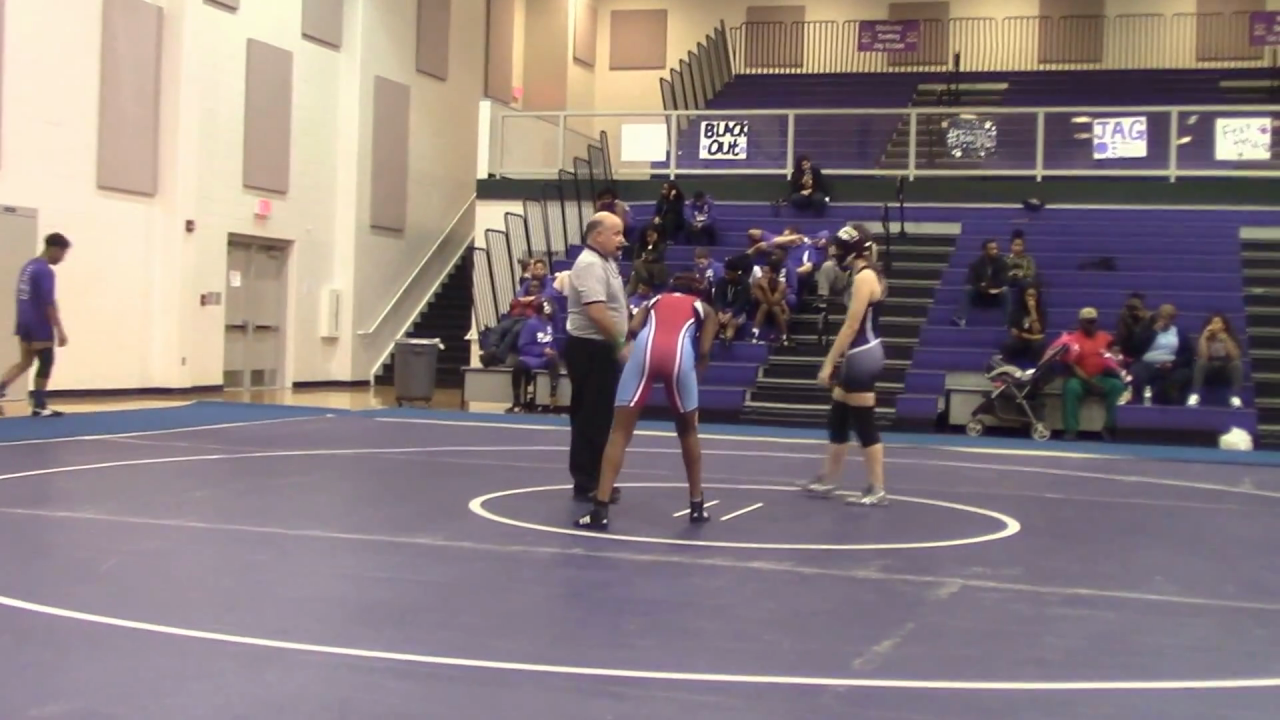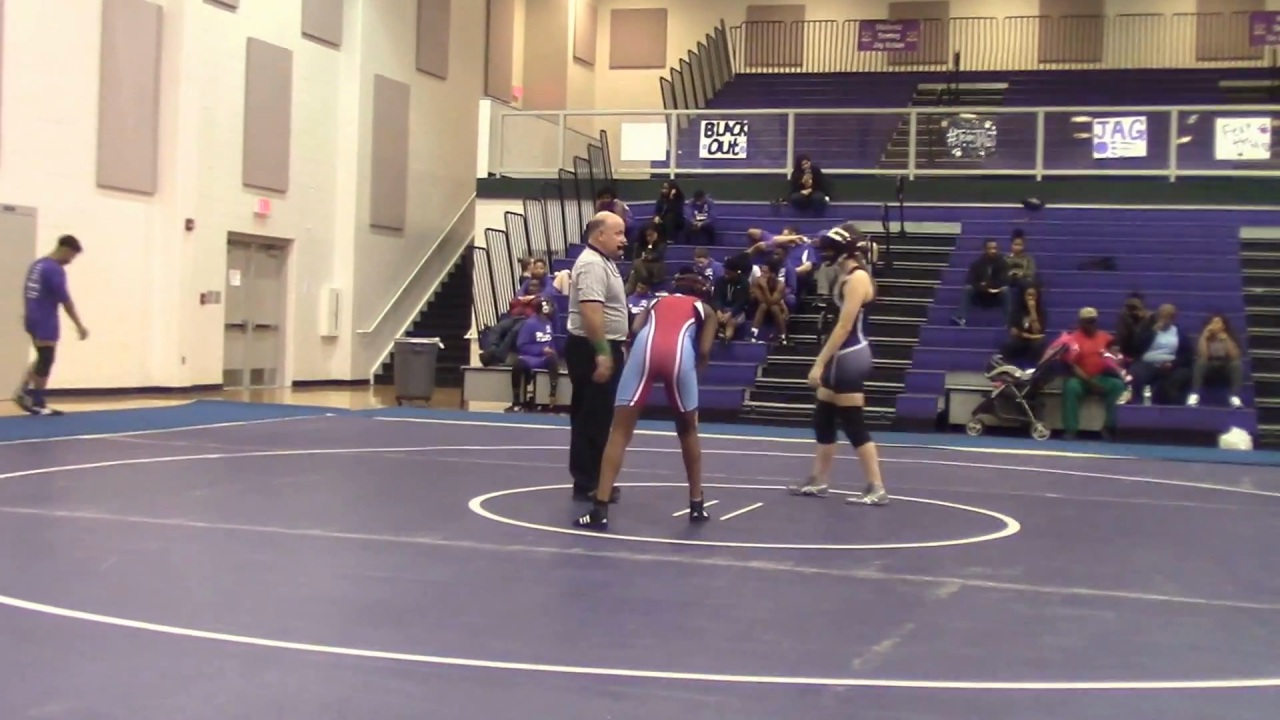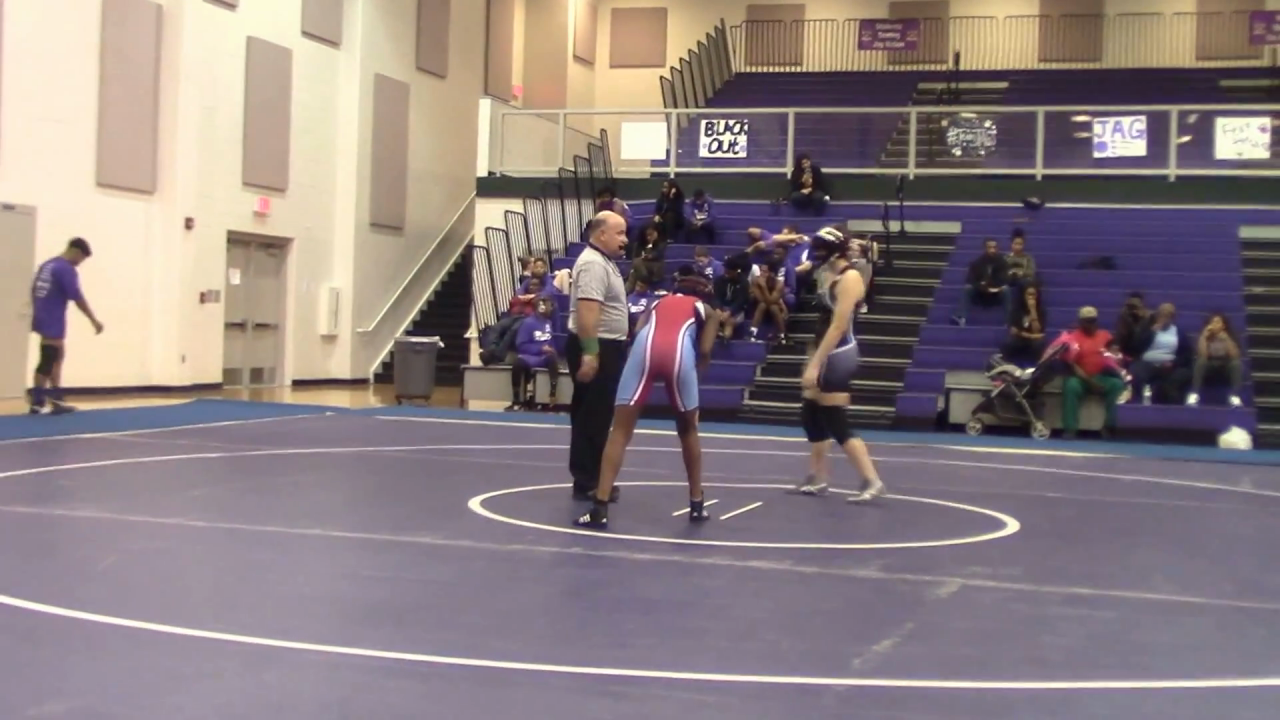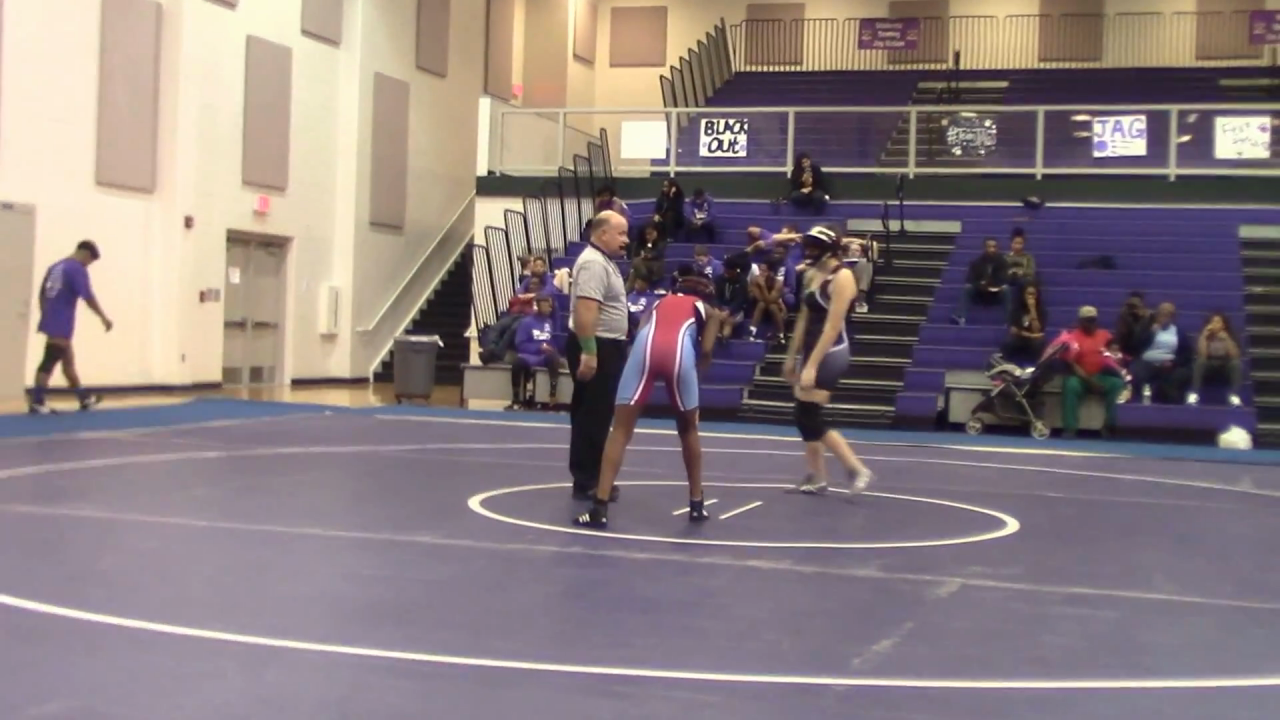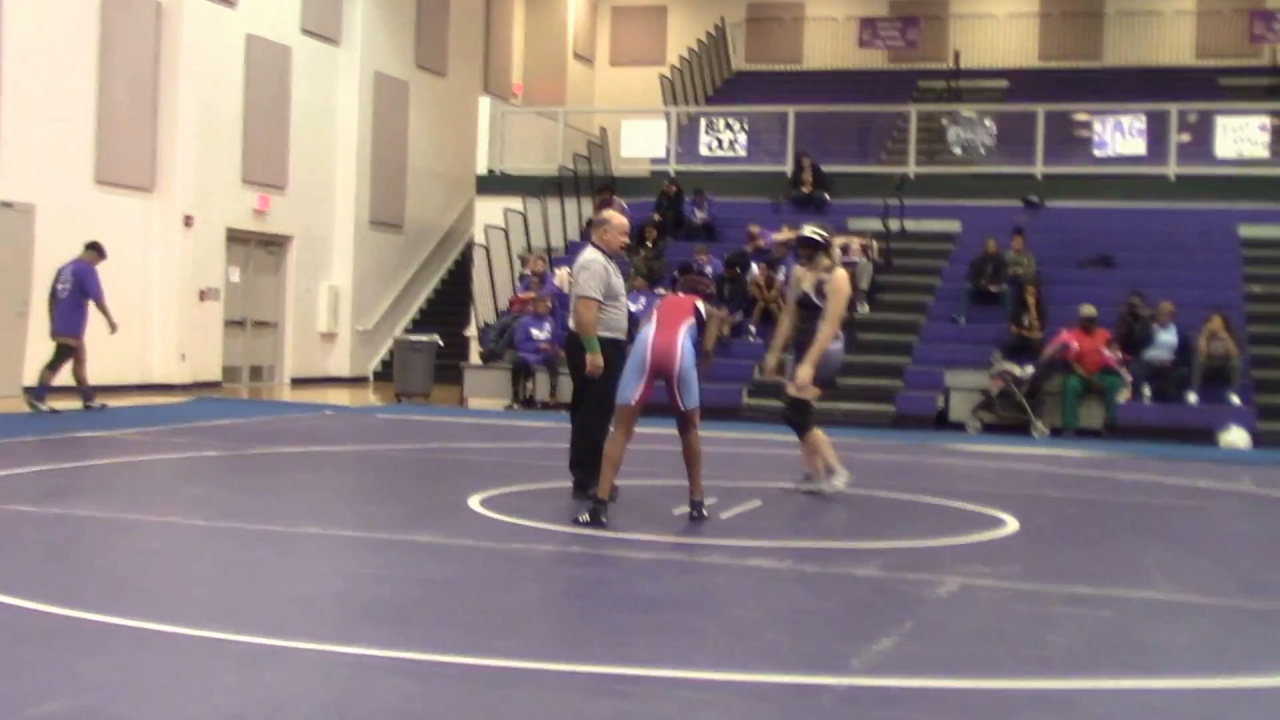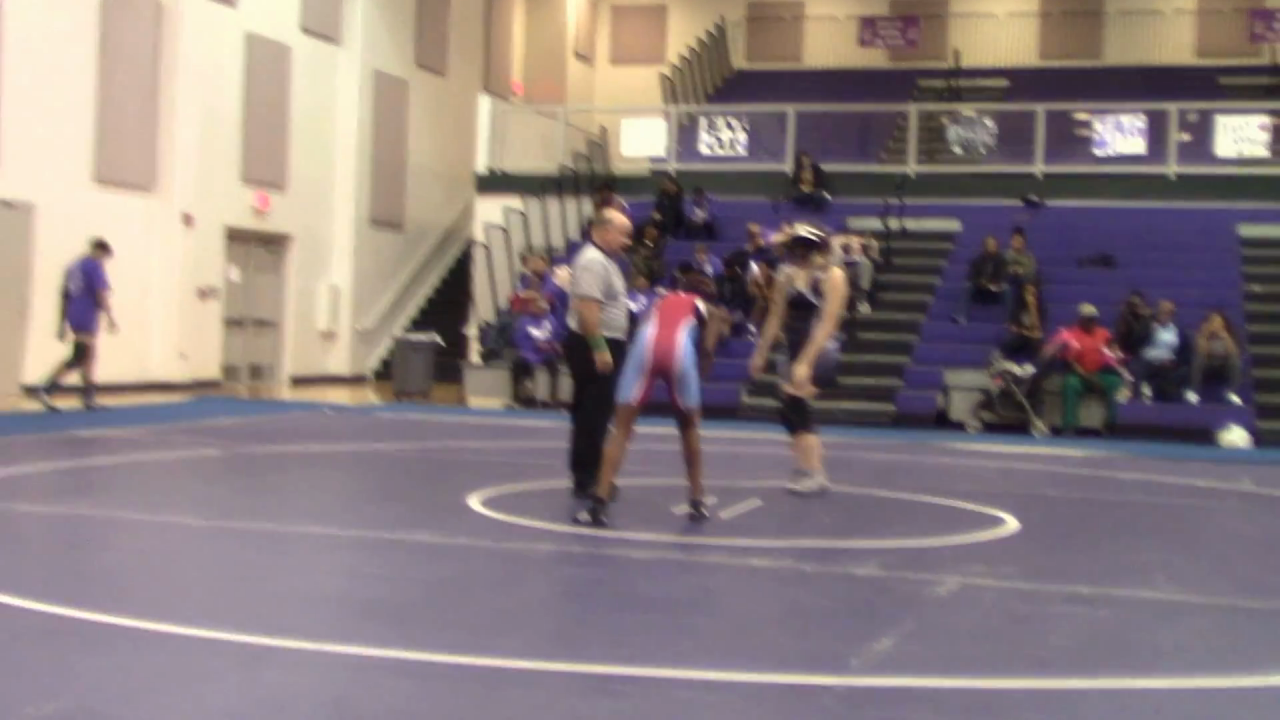
dt=0.1s
person 1, frame 1
left shoulder: (607, 263)
right shoulder: (590, 265)
right elbow: (597, 313)
left wrist: (625, 340)
right wrist: (620, 345)
left hip: (602, 349)
right hip: (590, 350)
left knee: (599, 417)
right knee: (591, 418)
left ankle: (594, 479)
right ankle: (586, 483)
person 1, frame 2
left shoulder: (606, 262)
right shoulder: (592, 264)
right elbow: (591, 313)
left wrist: (617, 348)
right wrist: (602, 353)
left hip: (606, 349)
right hip: (594, 351)
left knee: (599, 416)
right knee: (592, 417)
left ankle: (592, 479)
right ankle: (586, 483)
person 1, frame 3
left shoulder: (606, 262)
right shoulder: (593, 263)
right elbow: (587, 311)
left wrist: (617, 348)
right wrist: (589, 353)
left hip: (607, 348)
right hip: (595, 350)
left knee: (599, 416)
right knee: (592, 417)
left ankle: (592, 478)
right ankle: (585, 482)
person 1, frame 4
left shoulder: (605, 261)
right shoulder: (593, 262)
right elbow: (585, 310)
right wrist: (588, 352)
left hip: (607, 347)
right hip: (594, 349)
left knee: (598, 415)
right knee: (591, 416)
left ankle: (591, 477)
right ankle: (585, 482)
person 1, frame 5
left shoulder: (605, 260)
right shoulder: (593, 261)
right elbow: (585, 309)
right wrist: (592, 351)
left hip: (607, 346)
right hip: (595, 348)
left knee: (598, 414)
right knee: (591, 415)
left ankle: (591, 476)
right ankle: (585, 481)
person 1, frame 6
left shoulder: (606, 260)
right shoulder: (592, 261)
right elbow: (586, 309)
right wrist: (599, 349)
left hip: (606, 346)
right hip: (593, 347)
left knee: (597, 413)
right knee: (590, 414)
left ankle: (590, 475)
right ankle: (585, 480)
person 2, frame 1
left shoulder: (864, 278)
right shoulder: (868, 275)
left elbow: (851, 326)
left wrist: (828, 363)
right wrist: (836, 360)
left hip: (862, 355)
right hip: (864, 353)
left knee: (864, 423)
right knee: (838, 419)
left ankle: (877, 490)
right ankle: (828, 480)
person 2, frame 2
left shoulder: (858, 279)
right shoulder: (846, 277)
left elbow: (845, 326)
left wrist: (819, 363)
right wrist: (824, 361)
left hip: (851, 357)
right hip: (841, 356)
left knee: (853, 425)
right knee: (823, 419)
left ankle: (876, 489)
right ankle: (818, 480)
person 2, frame 3
left shoulder: (849, 278)
right shoulder: (827, 274)
left elbow: (838, 327)
left wrist: (814, 364)
right wrist: (812, 358)
left hip: (838, 356)
right hip: (827, 354)
left knee: (835, 423)
right knee: (811, 416)
left ankle: (872, 481)
right ankle: (817, 479)
person 2, frame 4
left shoulder: (842, 277)
right shoulder: (812, 274)
left elbow: (832, 327)
left wrist: (811, 366)
right wrist: (792, 356)
left hip: (831, 354)
right hip: (812, 352)
left knee: (811, 418)
right knee: (804, 417)
left ankle: (859, 471)
right ankle: (815, 478)
person 2, frame 5
left shoulder: (837, 277)
right shoulder: (799, 273)
left elbow: (830, 326)
right elbow: (789, 317)
left wrist: (808, 365)
right wrist: (773, 354)
left hip: (823, 352)
right hip: (802, 350)
left knee: (796, 412)
right knee: (799, 413)
left ankle: (834, 468)
right ankle: (815, 476)
person 2, frame 6
left shoulder: (832, 276)
right shoulder: (787, 273)
left elbow: (828, 324)
right elbow: (777, 316)
left wrist: (805, 362)
right wrist: (761, 352)
left hip: (818, 351)
right hip: (795, 350)
left knee: (792, 409)
right knee: (800, 414)
left ankle: (808, 472)
right ankle: (815, 474)
person 3, frame 1
left shoulder: (656, 300)
right shoulder: (704, 309)
left elbow: (634, 328)
right elbow: (704, 351)
right wrist: (694, 376)
left hip: (646, 347)
right hip: (680, 351)
left knee: (620, 433)
right knee: (688, 432)
left ankle: (600, 510)
right ankle: (697, 506)
person 3, frame 2
left shoulder: (658, 301)
right shoulder: (705, 309)
left elbow: (636, 329)
right elbow: (704, 350)
right wrist: (692, 374)
left hip: (647, 346)
right hip: (679, 350)
left knee: (620, 431)
right knee: (688, 431)
left ankle: (600, 509)
right ankle: (697, 504)
person 3, frame 3
left shoulder: (661, 301)
right shoulder: (706, 310)
left elbow: (639, 331)
right elbow: (705, 350)
right wrist: (695, 370)
left hip: (647, 345)
right hip: (679, 349)
left knee: (620, 432)
right knee: (688, 431)
left ankle: (599, 510)
right ankle: (697, 505)
person 3, frame 4
left shoulder: (662, 301)
right shoulder: (707, 311)
left elbow: (643, 331)
right elbow: (706, 350)
right wrist: (693, 374)
left hip: (647, 346)
right hip: (679, 350)
left knee: (620, 431)
right knee: (688, 431)
left ankle: (599, 508)
right ankle: (696, 504)
person 3, frame 5
left shoulder: (664, 301)
right shoulder: (709, 310)
right elbow: (707, 349)
right wrist: (695, 373)
left hip: (647, 345)
right hip: (680, 348)
left knee: (621, 431)
right knee: (689, 430)
left ankle: (599, 507)
right ankle: (697, 503)
person 3, frame 6
left shoulder: (662, 301)
right shoulder: (709, 309)
right elbow: (707, 348)
right wrist: (697, 374)
left hip: (647, 345)
right hip: (680, 349)
left knee: (621, 430)
right knee: (688, 429)
left ankle: (599, 506)
right ankle: (697, 503)
